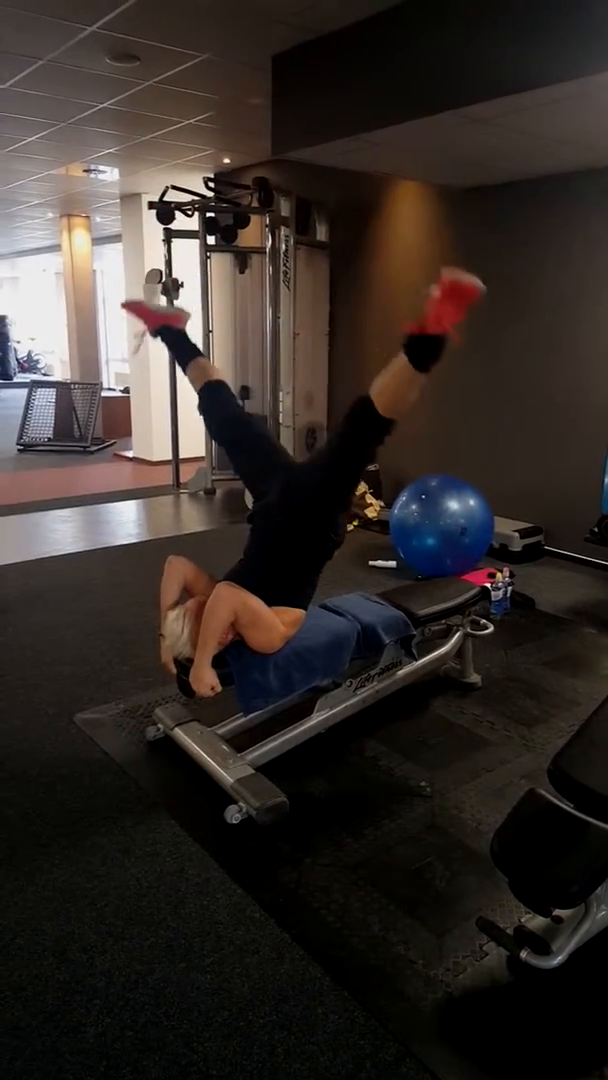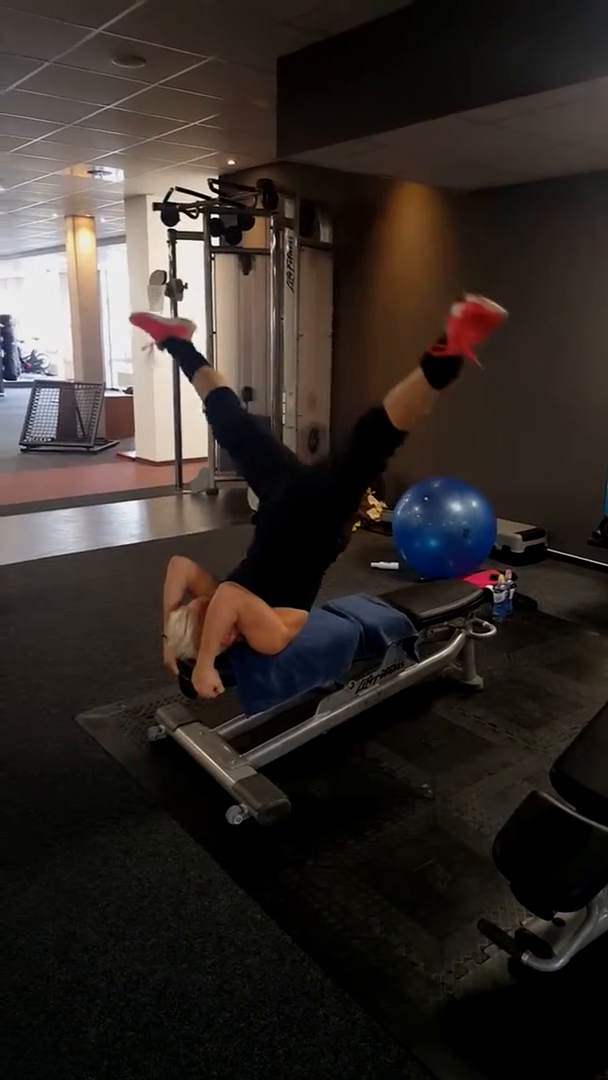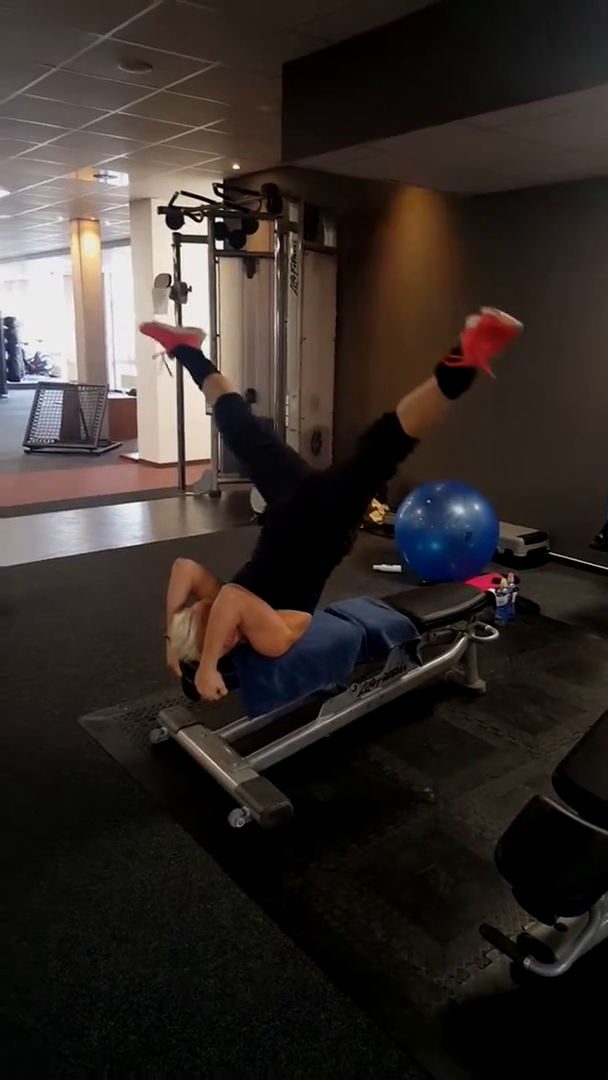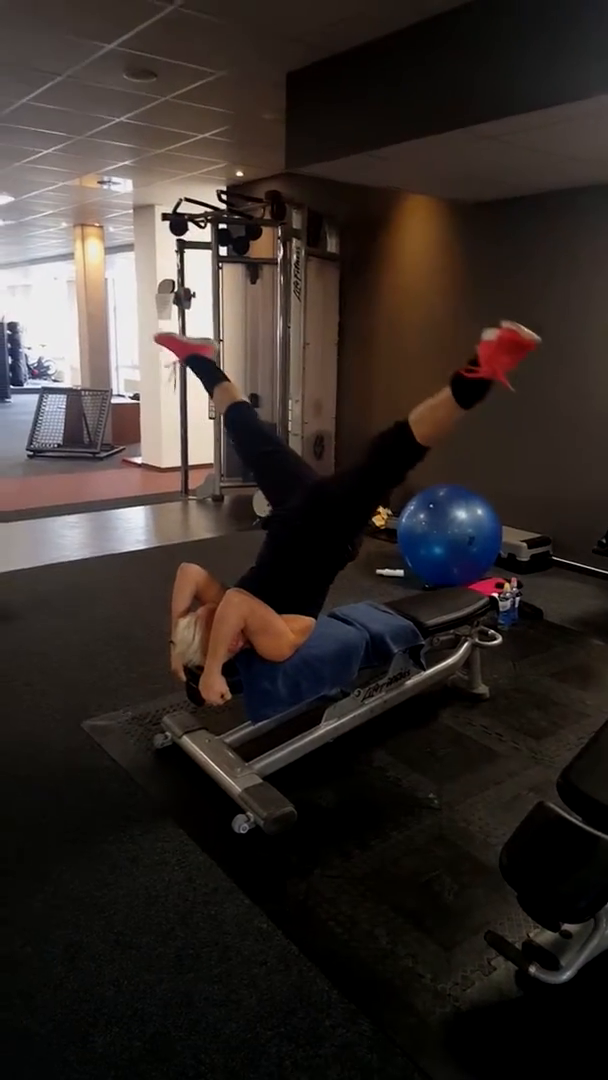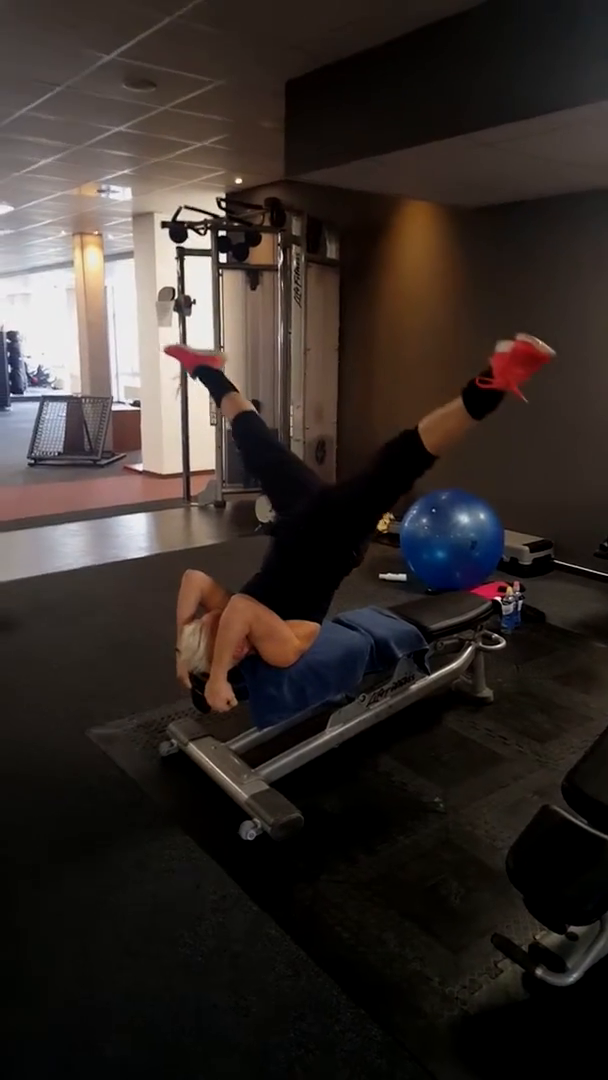
dt=0.1s
person 1, frame 1
left shoulder: (266, 637)
right shoulder: (209, 616)
right elbow: (176, 564)
left hip: (307, 523)
right hip: (278, 509)
right knee: (226, 420)
left ankle: (433, 328)
person 1, frame 2
left shoulder: (269, 638)
right elbow: (181, 564)
right wrist: (173, 638)
left hip: (312, 524)
right hip: (287, 502)
right knee: (231, 422)
left ankle: (450, 348)
person 1, frame 3
left shoulder: (272, 640)
right shoulder: (212, 618)
right elbow: (184, 568)
left hip: (316, 526)
right hip: (293, 512)
right knee: (239, 425)
left ankle: (466, 360)
person 1, frame 4
left shoulder: (277, 645)
right elbow: (188, 570)
right wrist: (179, 643)
left hip: (324, 531)
right hip: (301, 514)
right knee: (248, 432)
left ankle: (481, 371)
right ankle: (197, 359)
person 1, frame 5
left shoulder: (281, 651)
right shoulder: (229, 627)
right elbow: (193, 579)
left wrist: (217, 680)
right wrist: (183, 649)
left hip: (329, 536)
right hip: (303, 521)
right knee: (256, 445)
left ankle: (494, 382)
